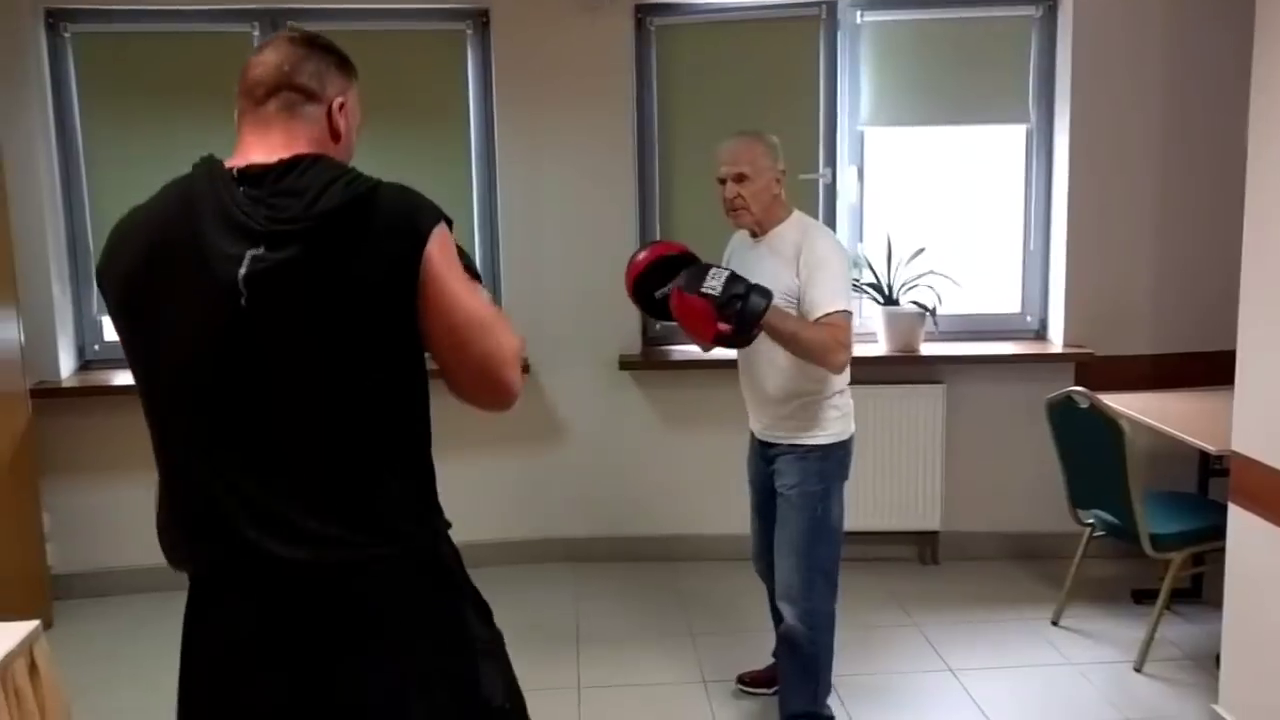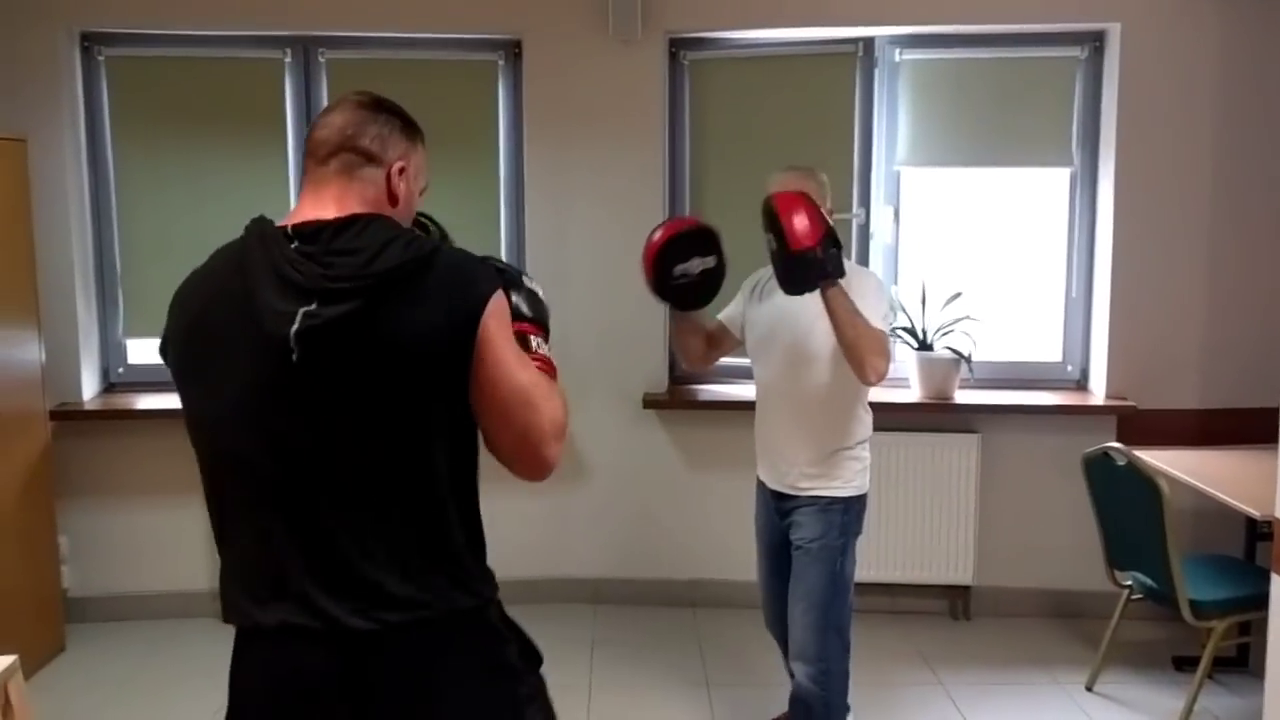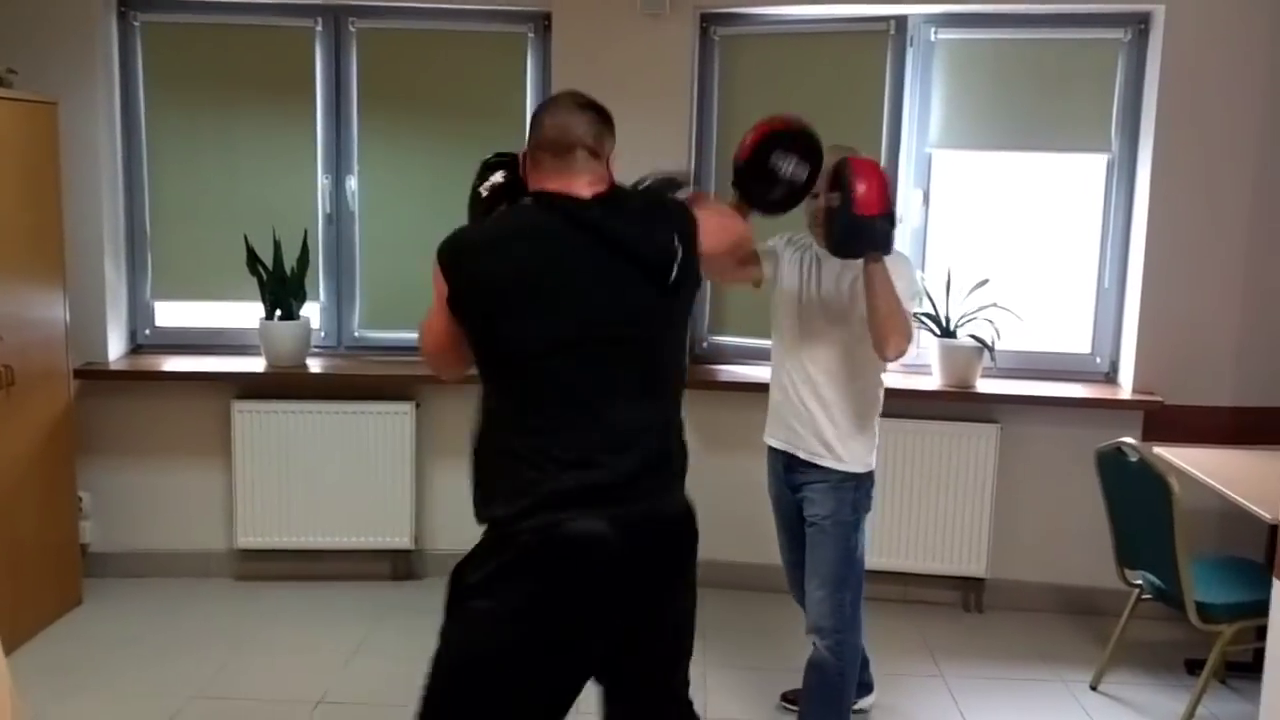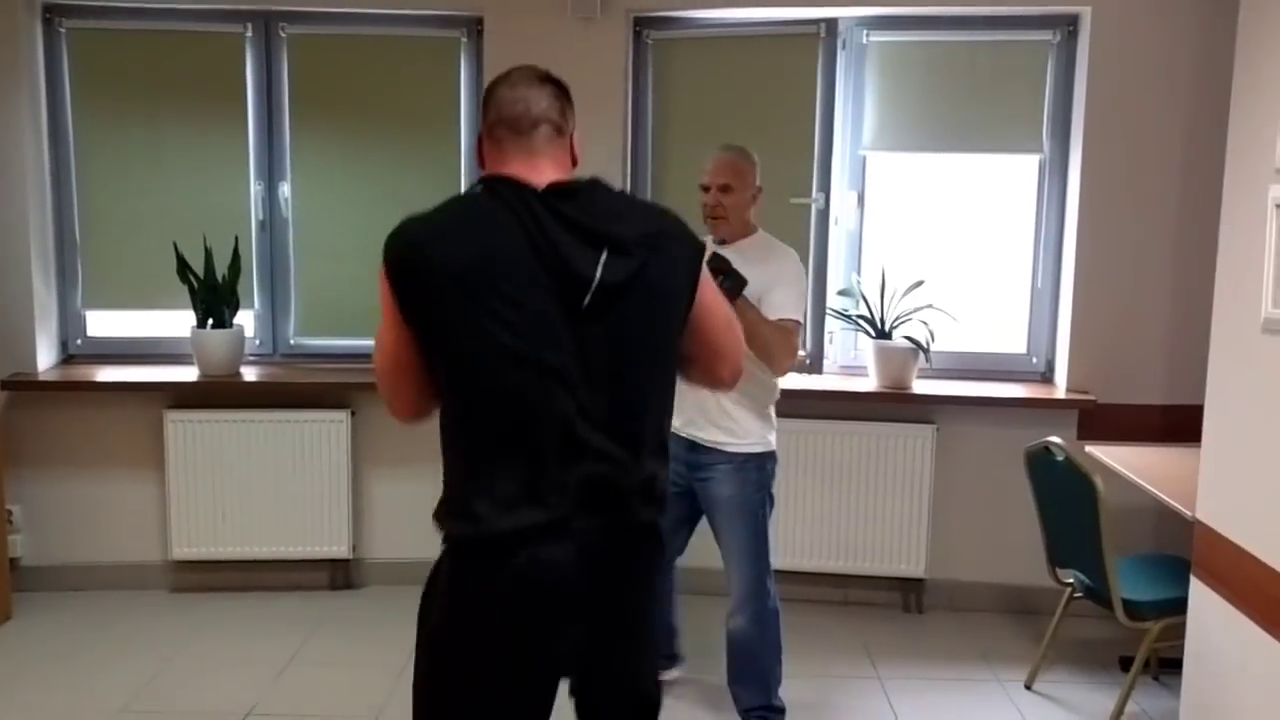
dt=0.7s
person 1, frame 1
left shoulder: (137, 240)
right shoulder: (396, 224)
right elbow: (498, 380)
right wrist: (447, 264)
left hip: (237, 602)
right hip: (392, 590)
person 1, frame 2
left shoulder: (202, 297)
right shoulder: (452, 285)
right elbow: (538, 450)
right wrist: (526, 332)
left hip: (281, 656)
right hip: (439, 650)
person 1, frame 3
left shoulder: (478, 253)
right shoulder: (667, 229)
left elbow: (444, 358)
right elbow: (736, 236)
left hip: (541, 545)
right hip: (658, 530)
person 1, frame 4
left shoulder: (422, 247)
right shoulder: (660, 240)
left elbow: (407, 400)
right elbow: (725, 366)
left hip: (503, 556)
right hip: (625, 541)
person 2, frame 1
left shoulder: (816, 246)
right shoulder: (739, 247)
left elbow: (833, 352)
left wrist: (758, 310)
left hip: (813, 442)
right hip: (766, 437)
left knee: (803, 581)
right knee: (772, 567)
right ankle: (795, 663)
person 2, frame 2
left shoulder: (859, 284)
right shoulder: (760, 284)
left elbow: (873, 368)
right elbow: (700, 355)
left wrist: (828, 283)
right wrist: (682, 302)
left hip: (829, 494)
right hip: (773, 485)
left knee: (815, 639)
right knee: (783, 621)
person 2, frame 3
left shoulder: (889, 268)
right shoulder: (787, 249)
left elbow: (892, 345)
left wrist: (872, 253)
left hip: (840, 465)
right hip: (785, 452)
left knee: (829, 606)
right knee: (811, 590)
person 2, frame 4
left shoulder: (779, 263)
left elbow: (782, 357)
left wrist: (732, 294)
left hip: (739, 452)
right hip: (681, 440)
left knee: (748, 590)
right ankle: (657, 654)
